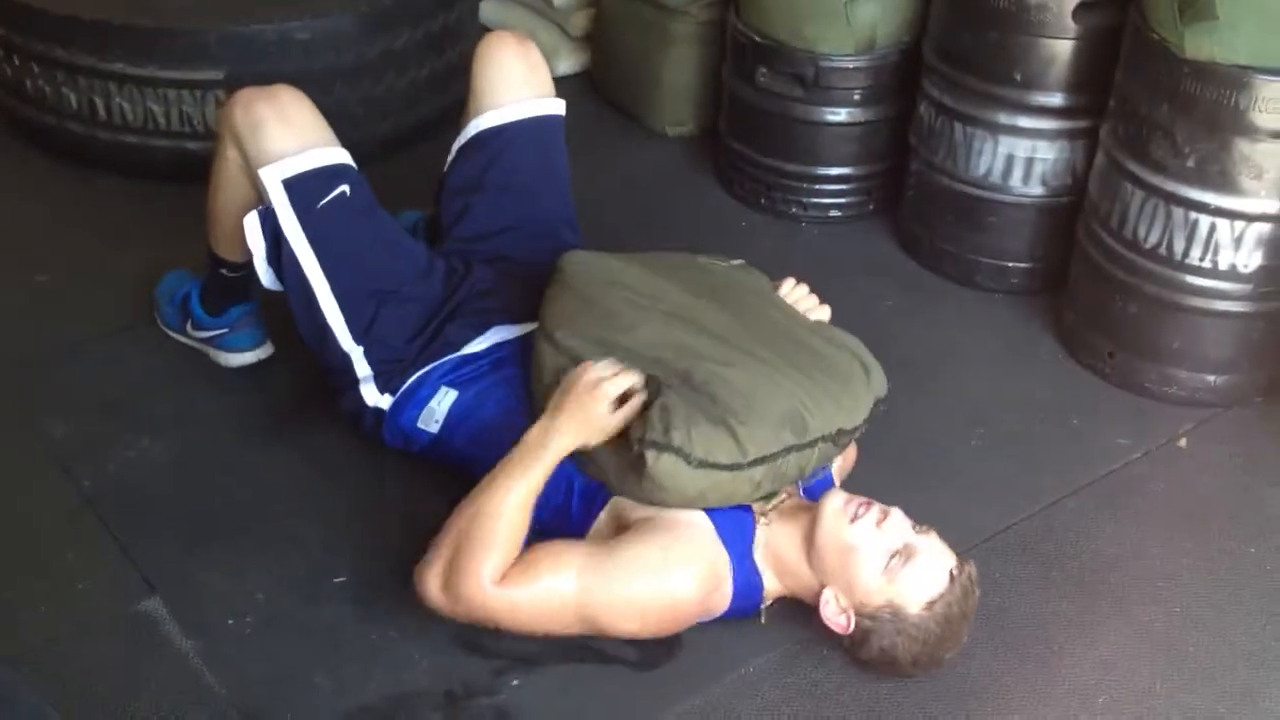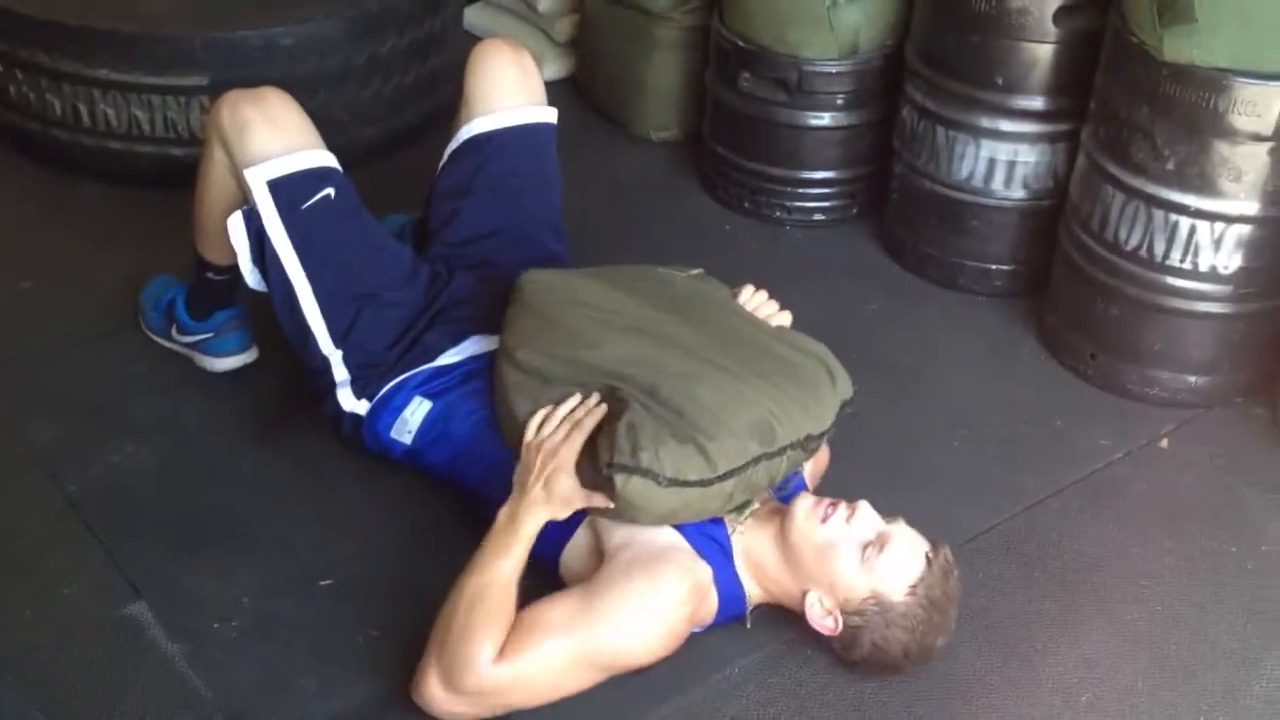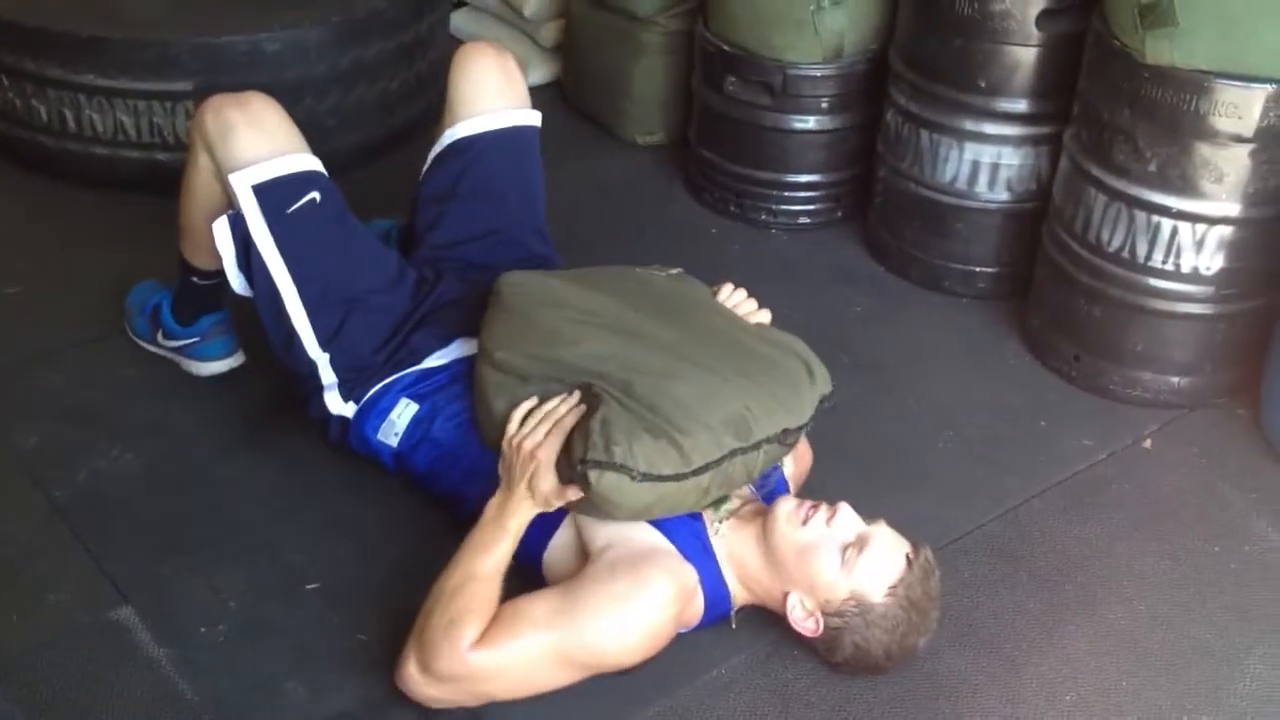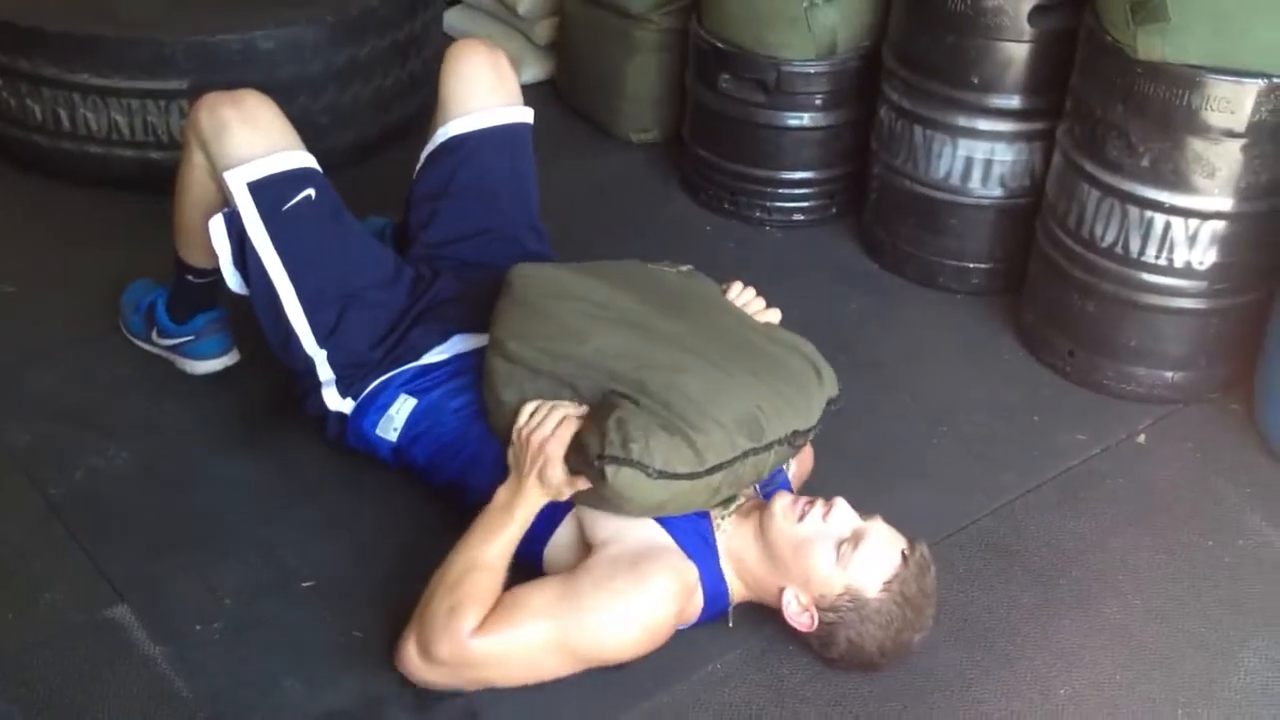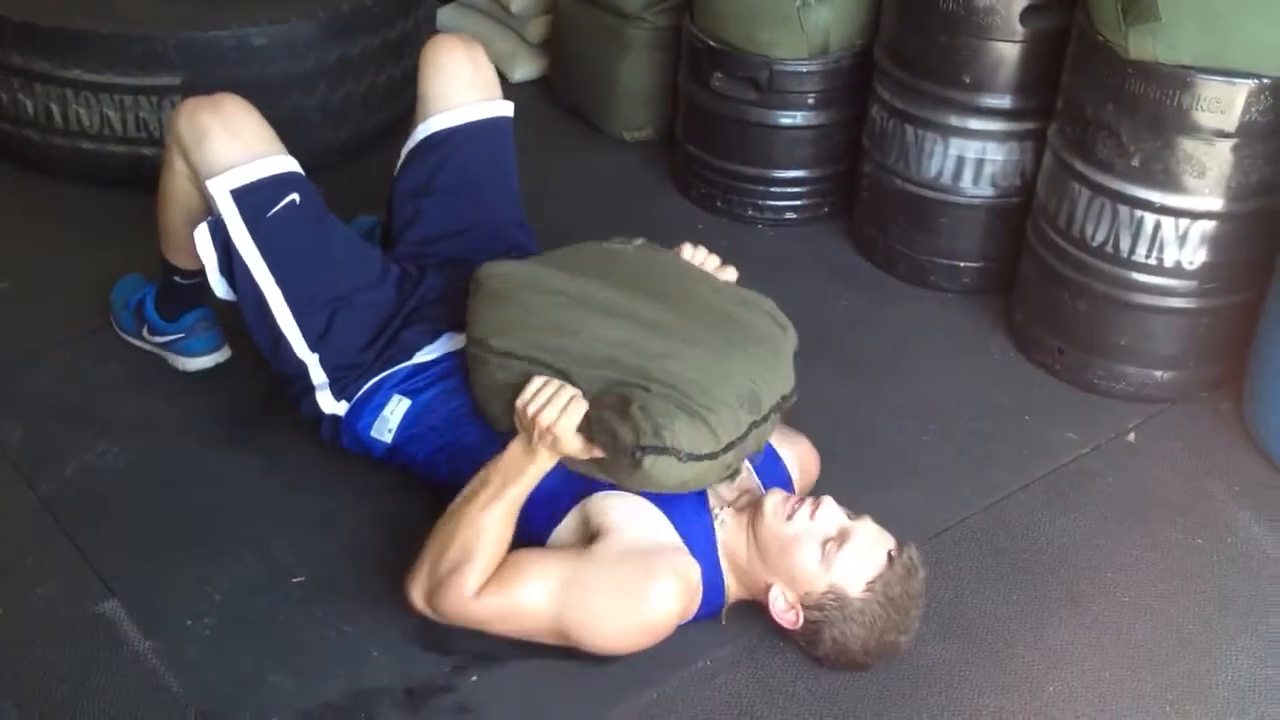
dt=0.3s
person 1, frame 1
left shoulder: (685, 576)
right shoulder: (820, 459)
left elbow: (449, 581)
left wrist: (553, 433)
left hip: (419, 366)
right hip: (536, 306)
left knee: (261, 111)
right knee: (505, 50)
left ankle: (219, 310)
right ankle: (439, 235)
person 1, frame 2
left shoulder: (668, 595)
right shoulder: (793, 468)
left wrist: (524, 506)
left hip: (400, 369)
right hip: (518, 306)
left knee: (249, 114)
right knee: (500, 59)
left ankle: (206, 317)
right ankle: (431, 247)
person 1, frame 3
left shoulder: (653, 598)
right shoulder: (774, 469)
left elbow: (430, 672)
left wrist: (514, 500)
left hip: (384, 374)
left knee: (232, 118)
right knee: (483, 61)
left ankle: (193, 320)
right ankle: (414, 252)
person 1, frame 4
left shoulder: (652, 594)
right shoulder: (777, 467)
left elbow: (431, 654)
left wrist: (523, 491)
left hip: (386, 371)
right hip: (499, 306)
left knee: (229, 116)
right knee: (472, 59)
left ankle: (185, 317)
right ankle: (408, 249)
person 1, frame 5
left shoulder: (652, 592)
right shoulder: (785, 464)
left elbow: (438, 590)
left wrist: (534, 446)
left hip: (377, 371)
left knee: (208, 120)
right knee: (453, 54)
left ankle: (175, 315)
right ankle: (383, 253)
